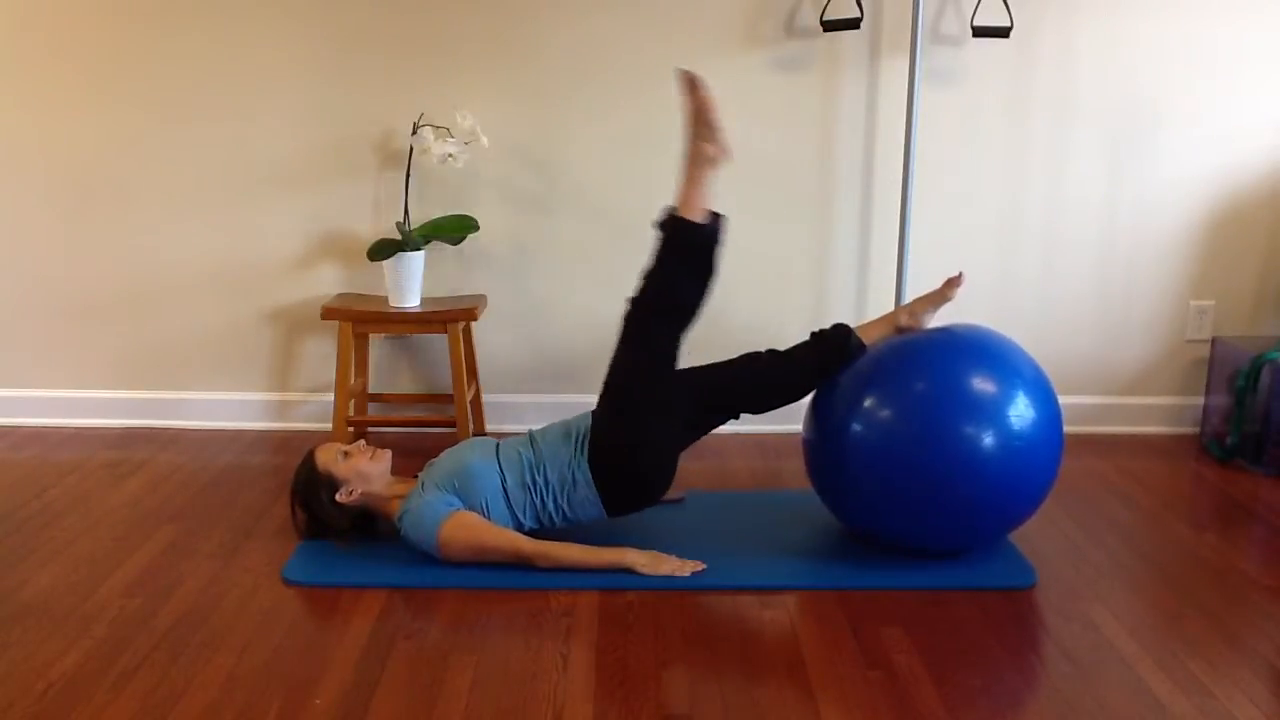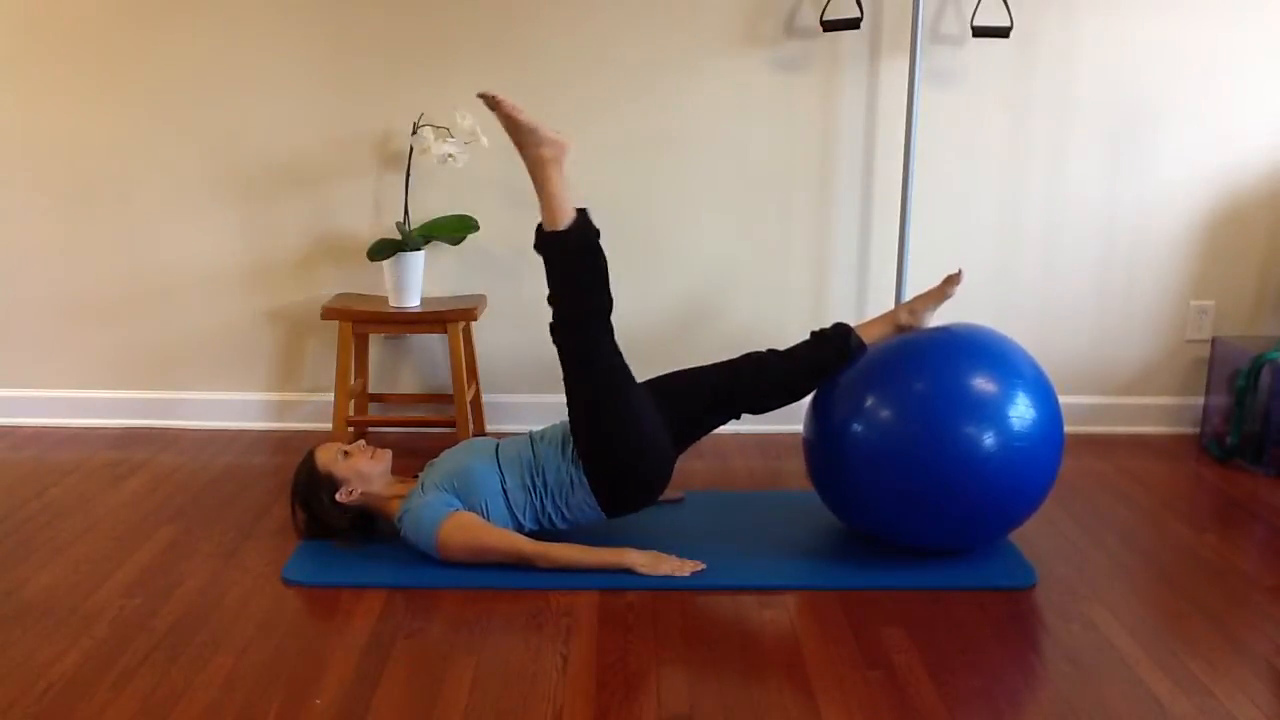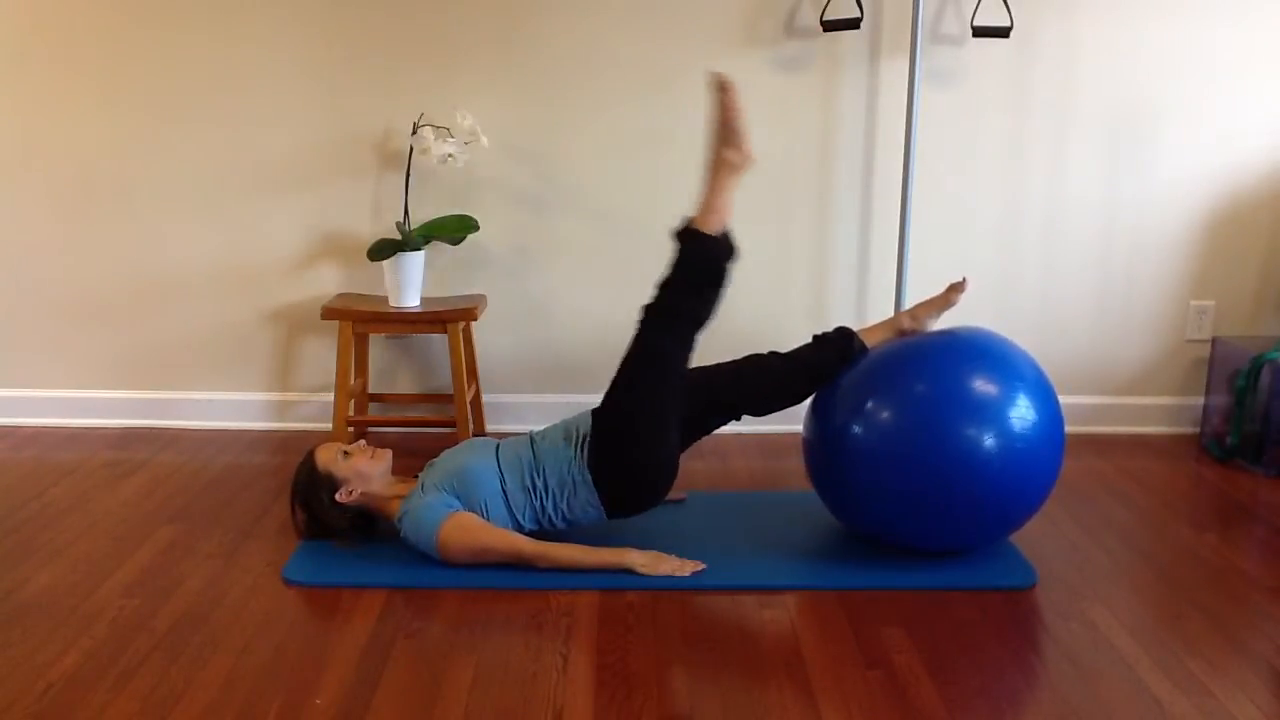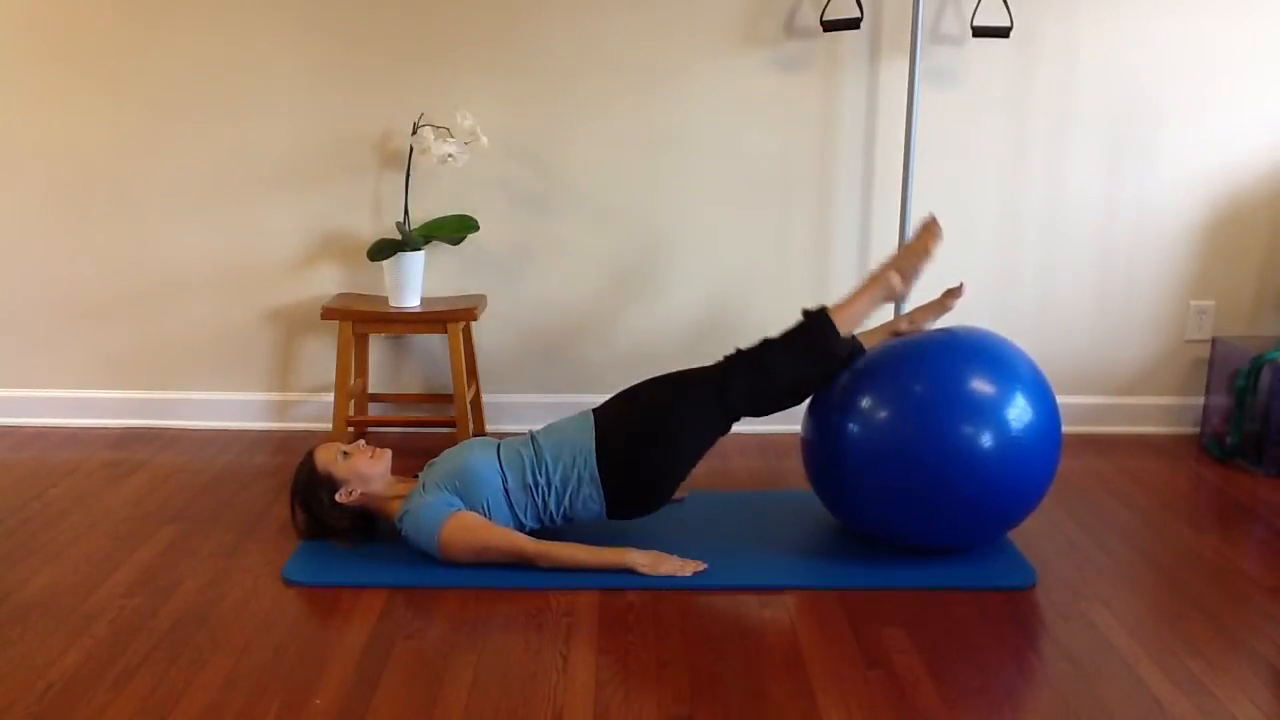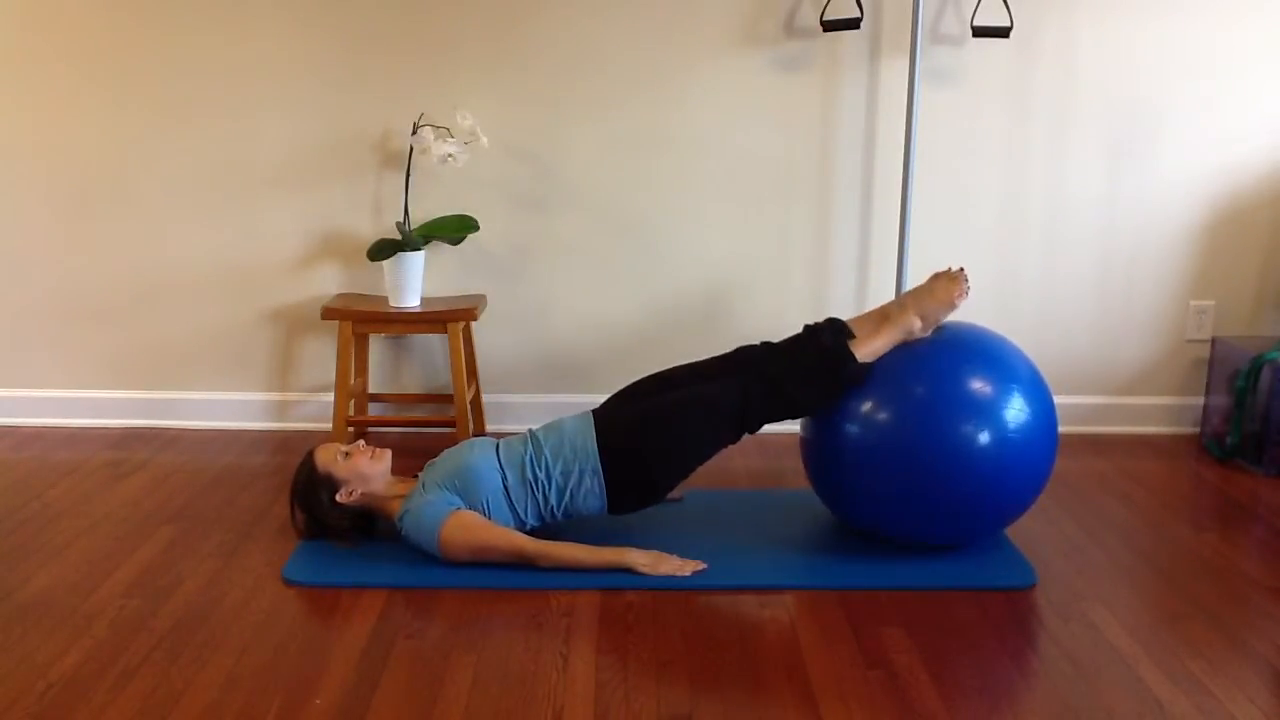
dt=0.5s
person 1, frame 1
left shoulder: (427, 483)
right shoulder: (418, 522)
right elbow: (528, 551)
left wrist: (646, 469)
right wrist: (630, 558)
left hip: (598, 448)
right hip: (611, 477)
left knee: (749, 379)
right knee: (654, 325)
left ankle: (892, 324)
right ankle: (698, 168)
person 1, frame 2
left shoulder: (425, 486)
right shoulder: (418, 522)
right elbow: (526, 553)
right wrist: (630, 558)
left hip: (604, 463)
right hip: (611, 477)
left knee: (746, 381)
right knee: (582, 331)
left ankle: (893, 325)
person 1, frame 3
left shoulder: (425, 485)
right shoulder: (418, 523)
right elbow: (527, 553)
left wrist: (649, 471)
right wrist: (630, 558)
left hip: (596, 449)
right hip: (613, 478)
left knee: (748, 382)
right knee: (668, 326)
left ankle: (896, 329)
person 1, frame 4
left shoulder: (429, 481)
right shoulder: (421, 523)
right elbow: (527, 550)
left wrist: (650, 474)
right wrist: (630, 557)
left hip: (601, 438)
right hip: (617, 476)
left knee: (747, 382)
right knee: (741, 382)
left ankle: (887, 327)
right ankle: (883, 286)
person 1, frame 5
left shoulder: (426, 480)
right shoulder: (419, 522)
right elbow: (529, 550)
right wrist: (632, 557)
left hip: (598, 433)
right hip: (612, 469)
left knee: (750, 363)
right knee: (748, 396)
left ankle: (892, 316)
right ankle: (904, 328)
